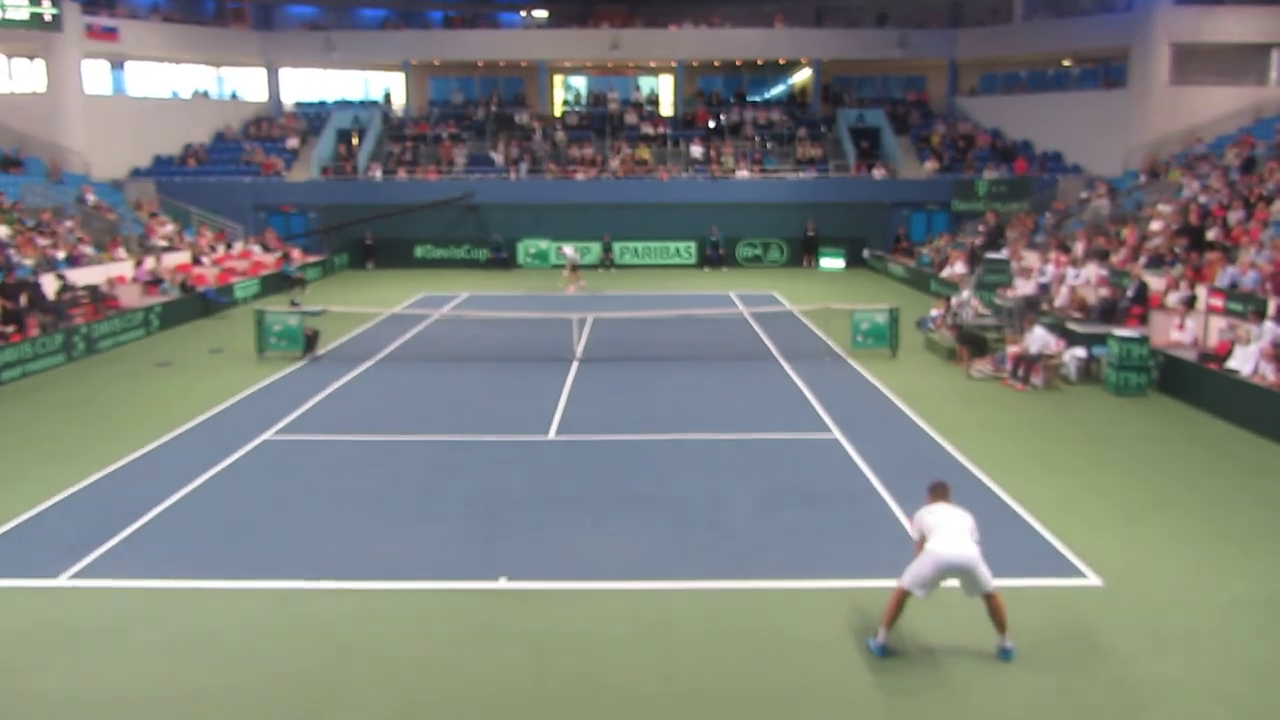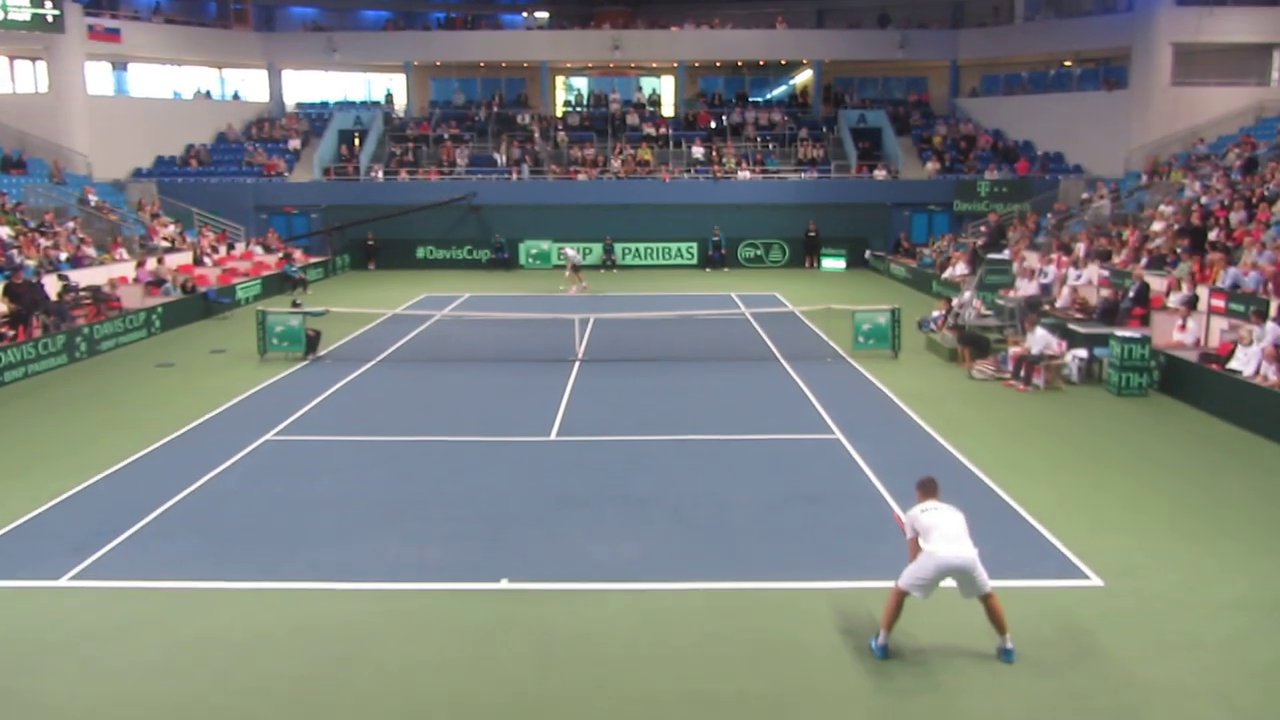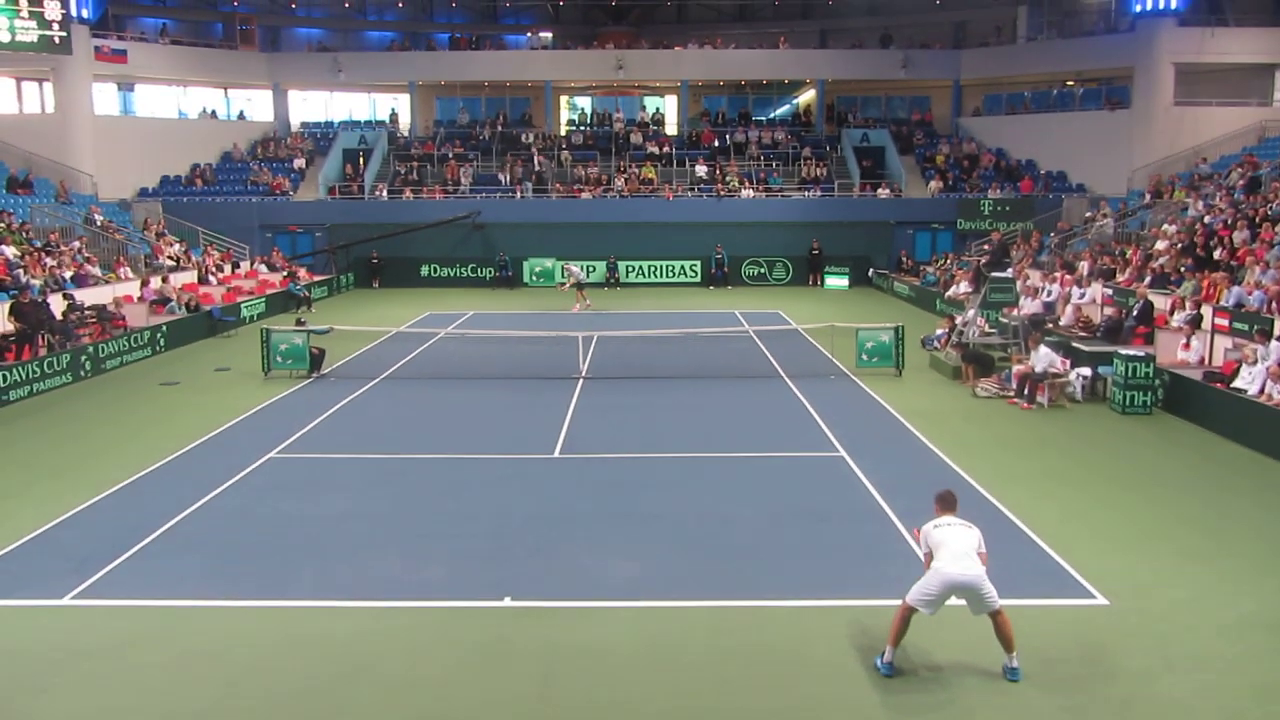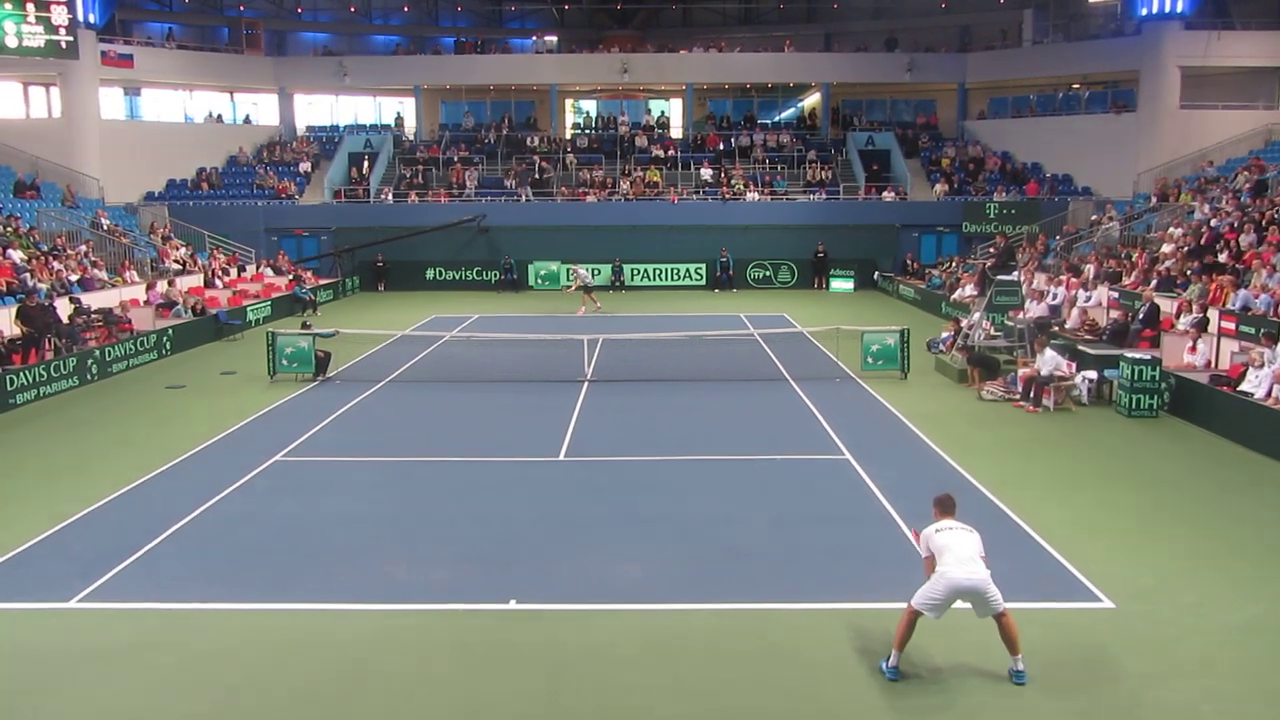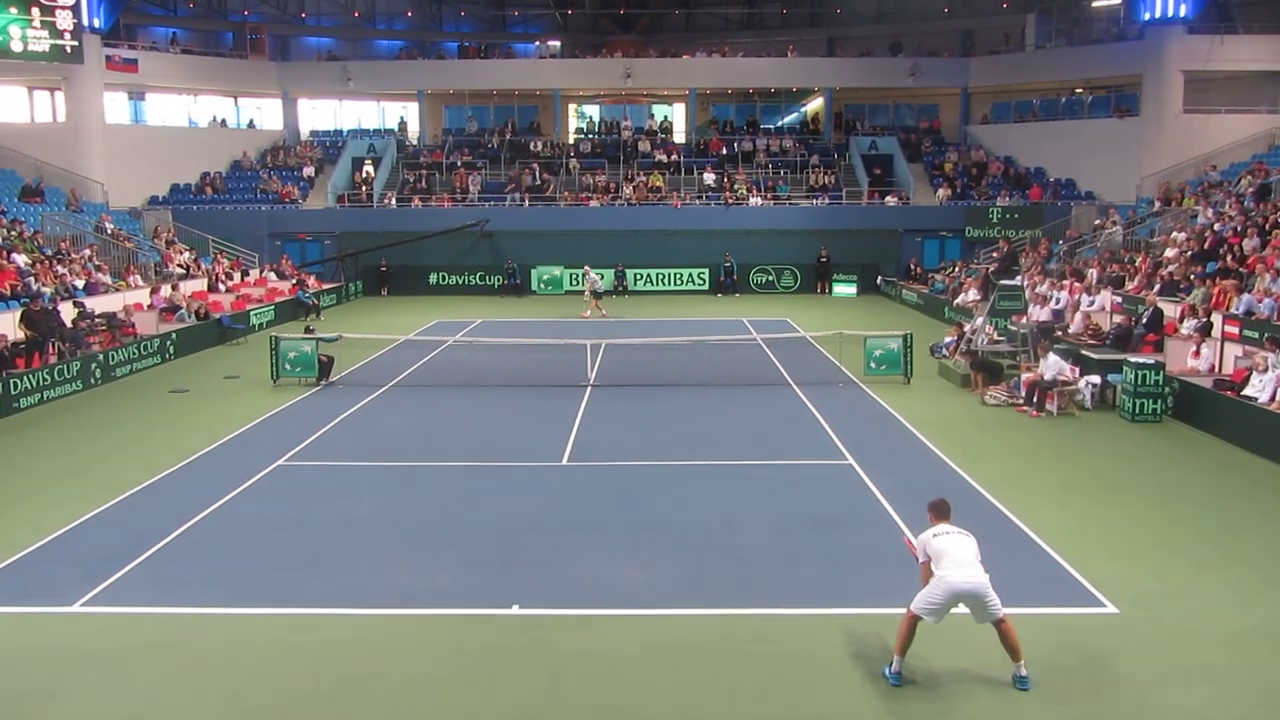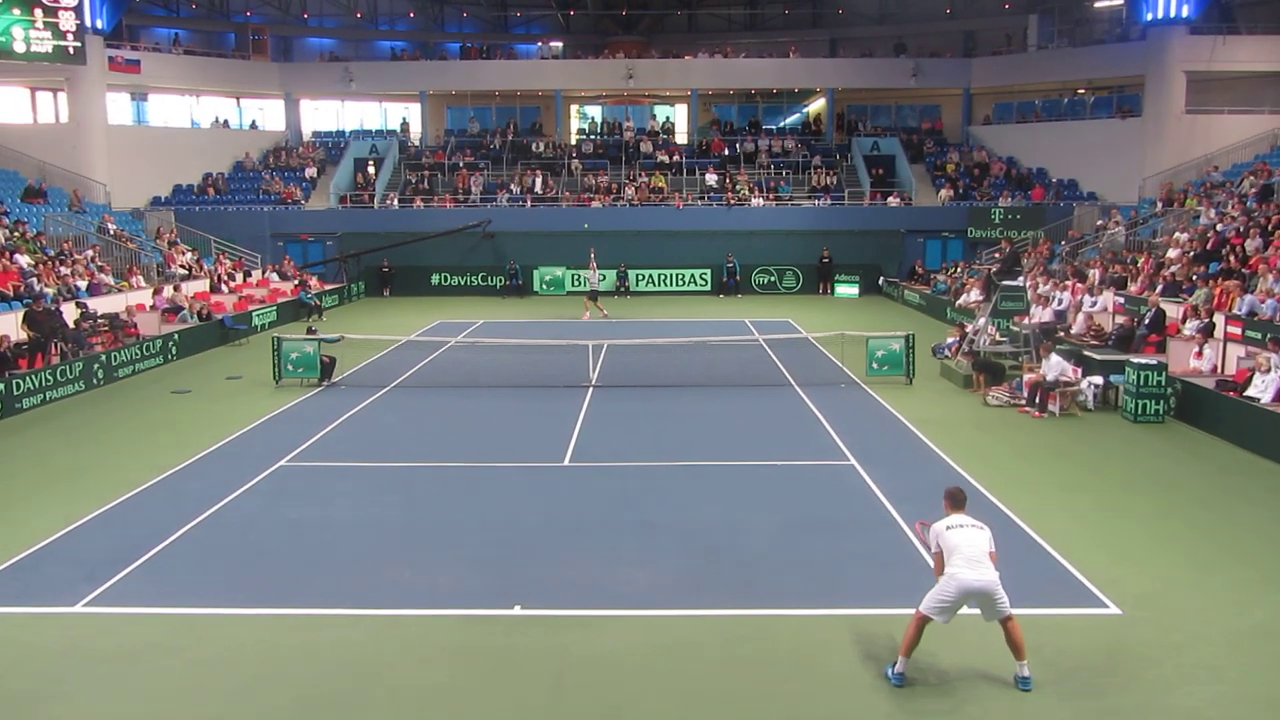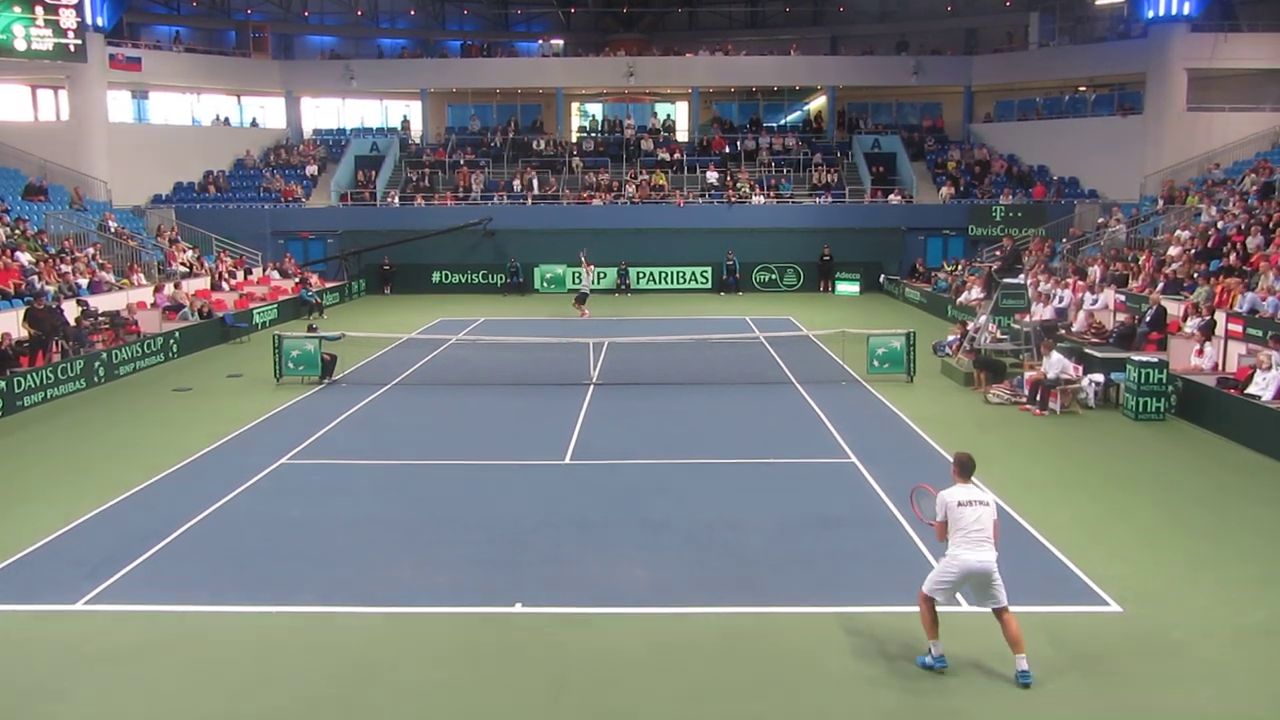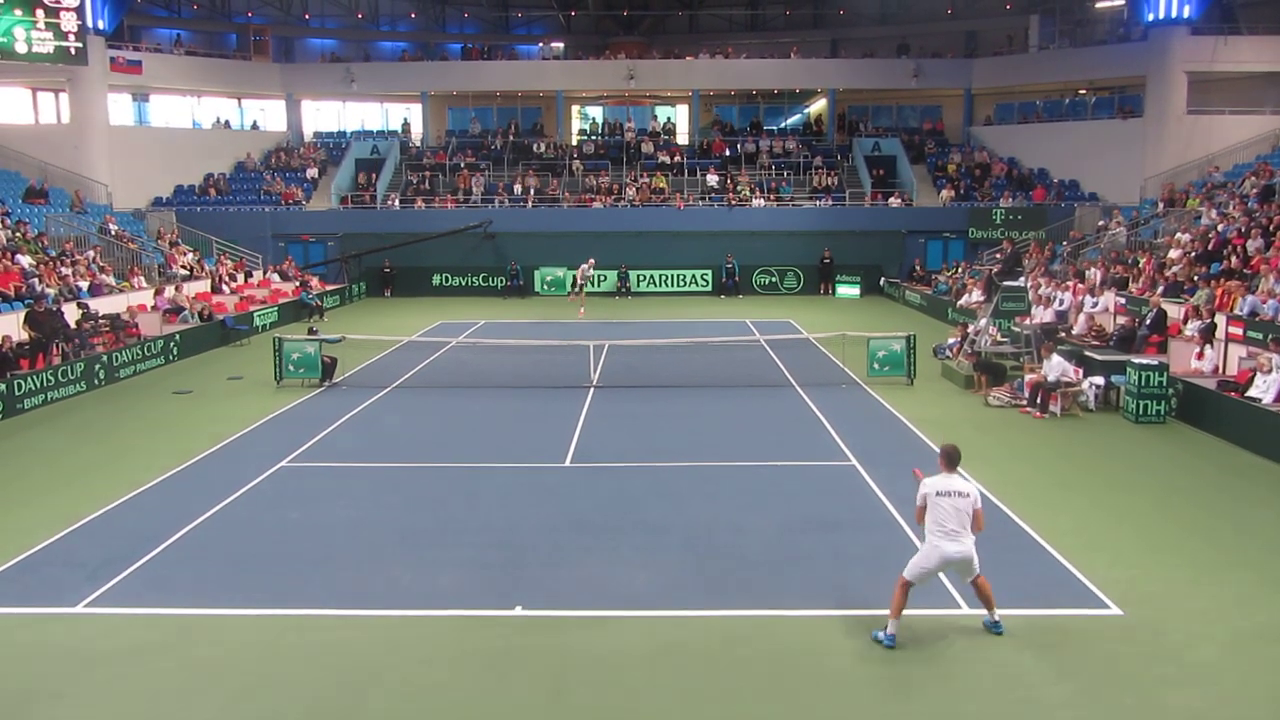
dt=0.5s
person 1, frame 1
left shoulder: (922, 514)
right shoulder: (966, 515)
left elbow: (920, 552)
left wrist: (936, 573)
right wrist: (950, 574)
left hip: (937, 554)
right hip: (968, 555)
left knee: (901, 592)
right knee: (990, 595)
left ankle: (880, 642)
right ankle: (1005, 645)
person 1, frame 2
left shoulder: (913, 513)
right shoulder: (956, 512)
left elbow: (914, 555)
left hip: (936, 556)
right hip: (967, 557)
left knee: (899, 592)
right knee: (987, 596)
left ankle: (881, 643)
right ankle: (1006, 646)
person 1, frame 3
left shoulder: (928, 528)
right shoulder: (973, 529)
left hip: (942, 573)
right hip: (975, 575)
left knee: (906, 609)
right knee: (997, 613)
left ankle: (887, 661)
right ankle: (1012, 665)
person 1, frame 4
left shoulder: (928, 532)
right shoulder: (972, 531)
left elbow: (930, 574)
left hip: (948, 578)
right hip: (979, 578)
left knee: (911, 612)
right knee: (1002, 615)
left ankle: (892, 665)
right ankle: (1018, 668)
person 1, frame 5
left shoulder: (925, 537)
right shoulder: (968, 536)
left elbow: (926, 580)
left hip: (947, 582)
right hip: (979, 582)
left knee: (911, 617)
right knee: (1001, 621)
left ankle: (895, 670)
right ankle: (1021, 673)
person 1, frame 6
left shoulder: (938, 527)
right shoulder: (983, 528)
left elbow: (939, 570)
left hip: (957, 580)
right hip: (989, 580)
left knee: (919, 619)
right knee: (1008, 620)
left ankle: (898, 672)
right ankle: (1024, 675)
person 1, frame 7
left shoulder: (945, 496)
right shoulder: (987, 498)
left elbow: (940, 535)
right elbow: (993, 538)
left hip: (958, 561)
right hip: (986, 561)
left knee: (925, 598)
right knee: (1003, 613)
left ankle: (936, 655)
right ankle: (1022, 669)
person 1, frame 8
left shoulder: (927, 484)
right shoulder: (971, 489)
left elbow: (919, 519)
right elbow: (979, 527)
left hip: (936, 549)
right hip: (964, 548)
left knee: (903, 583)
right knee: (976, 578)
left ankle: (890, 633)
right ankle: (994, 621)
